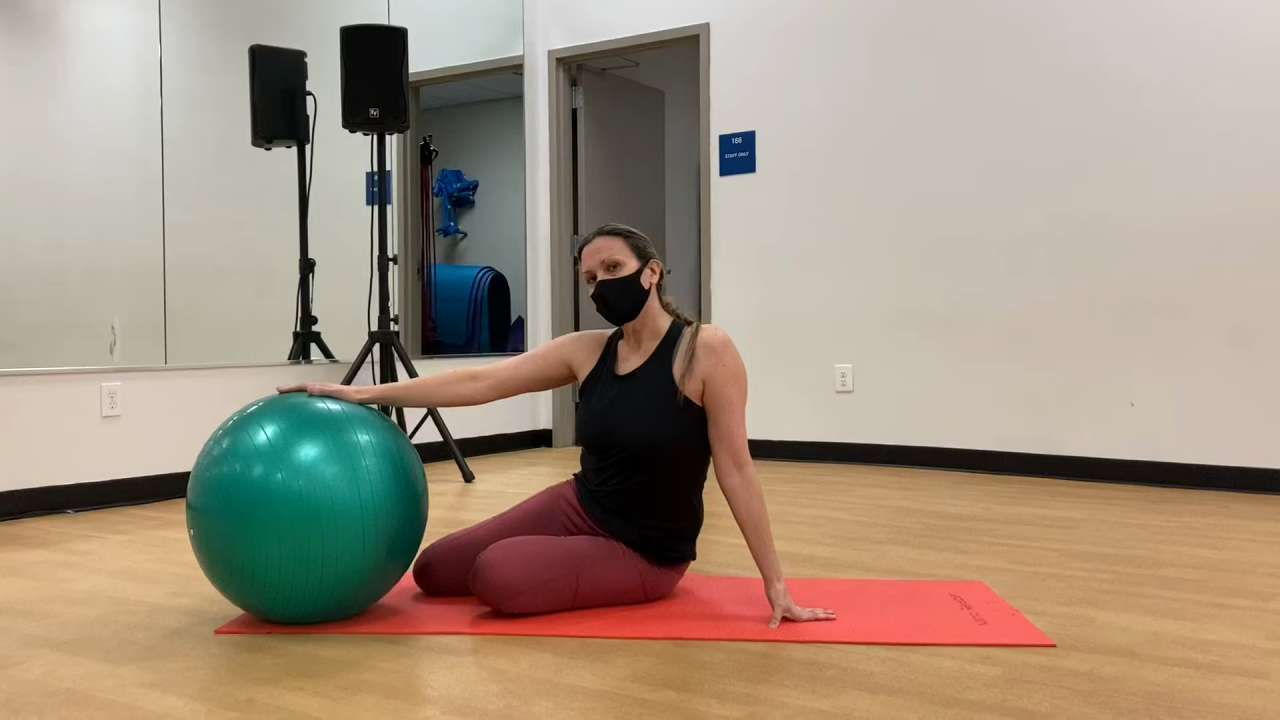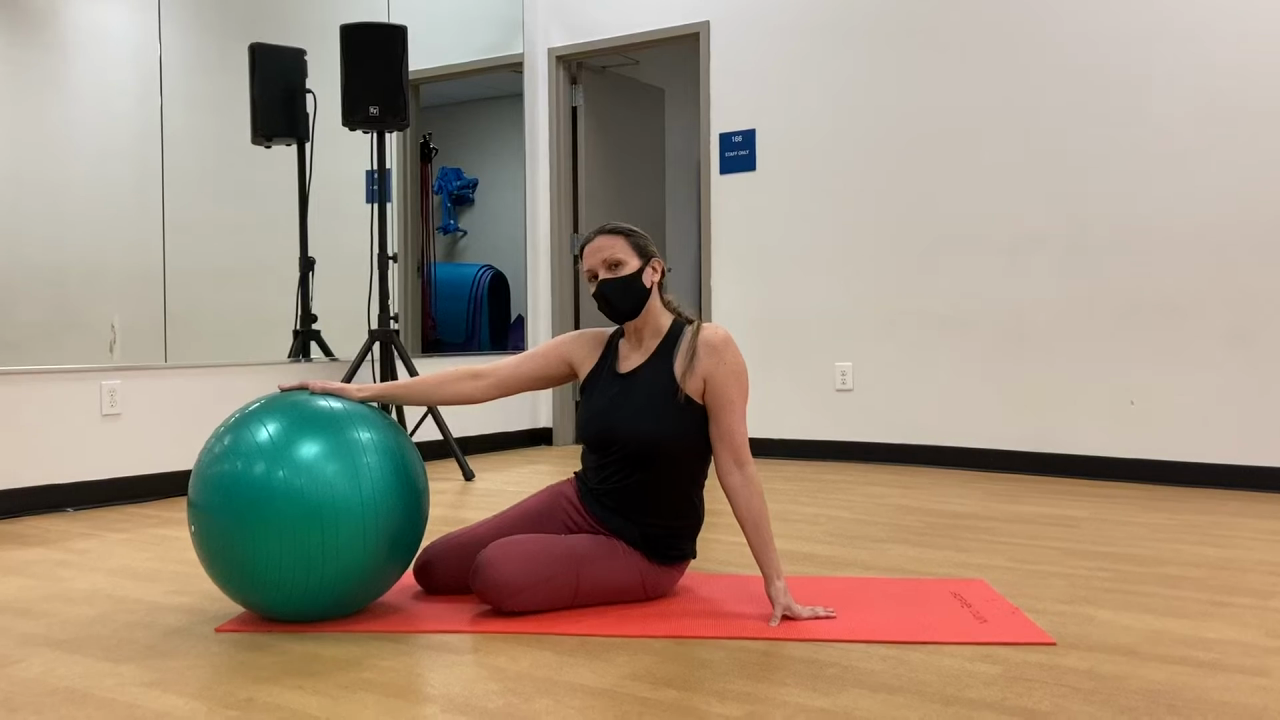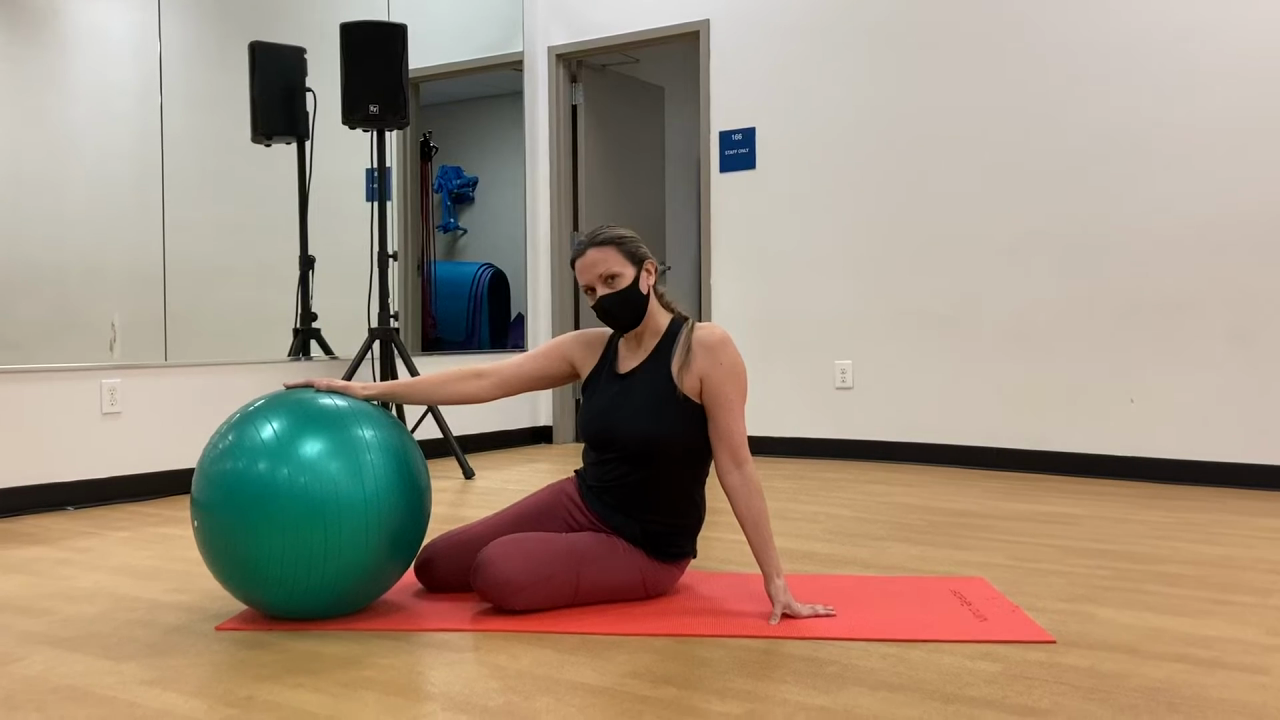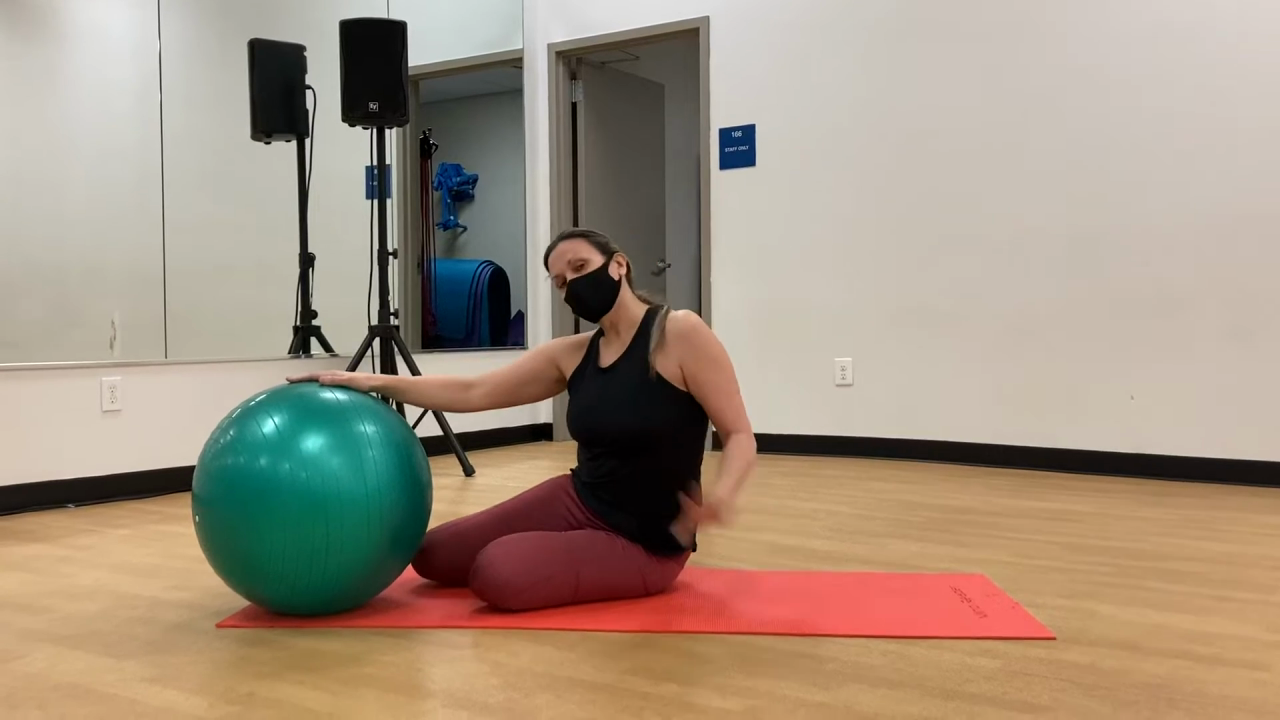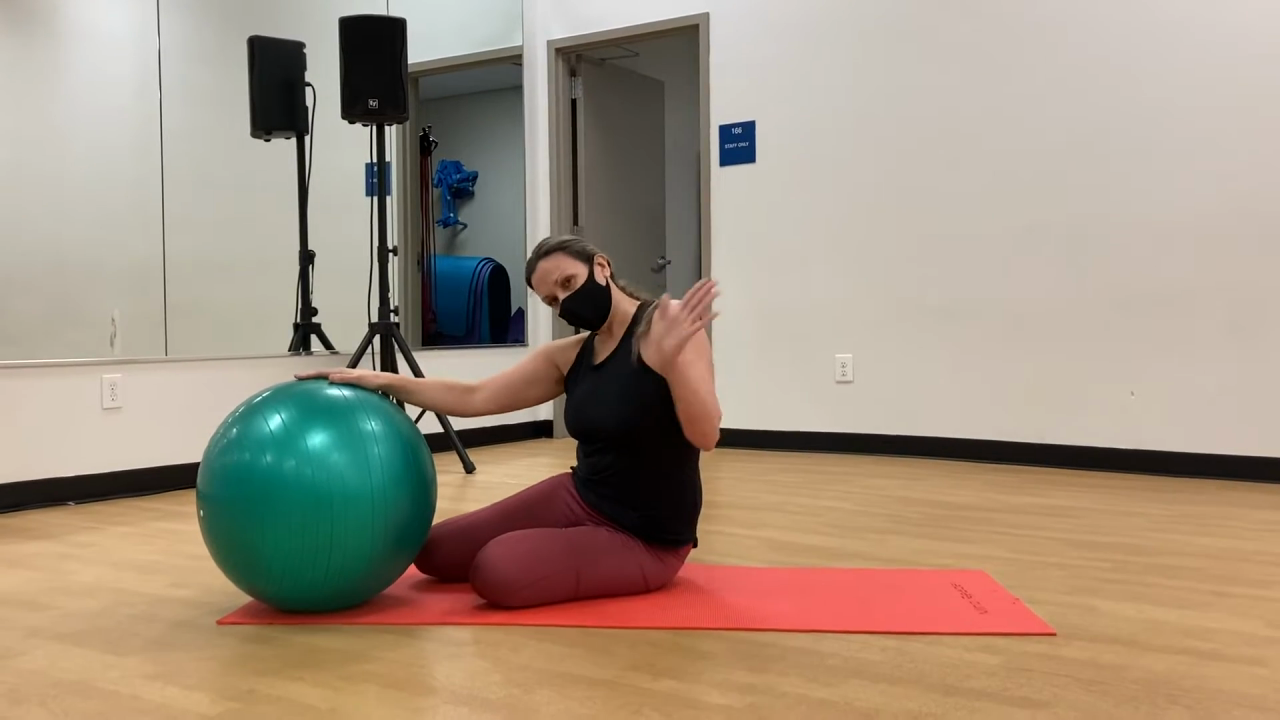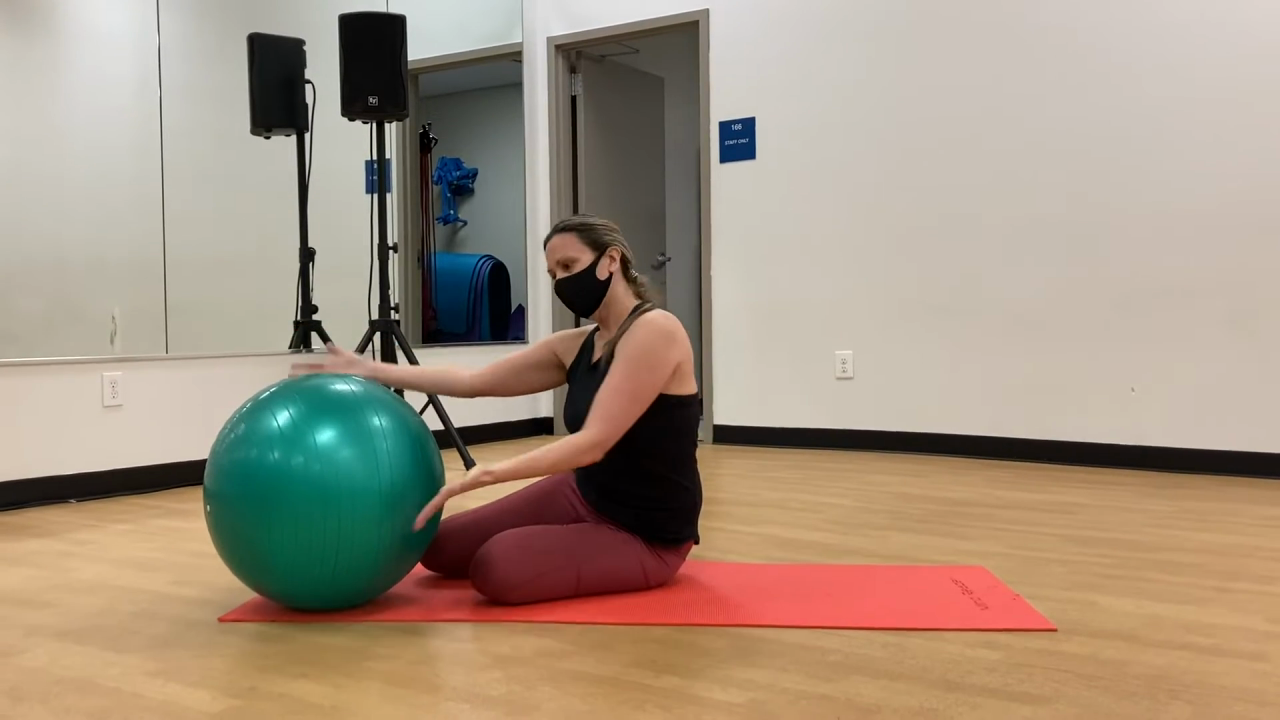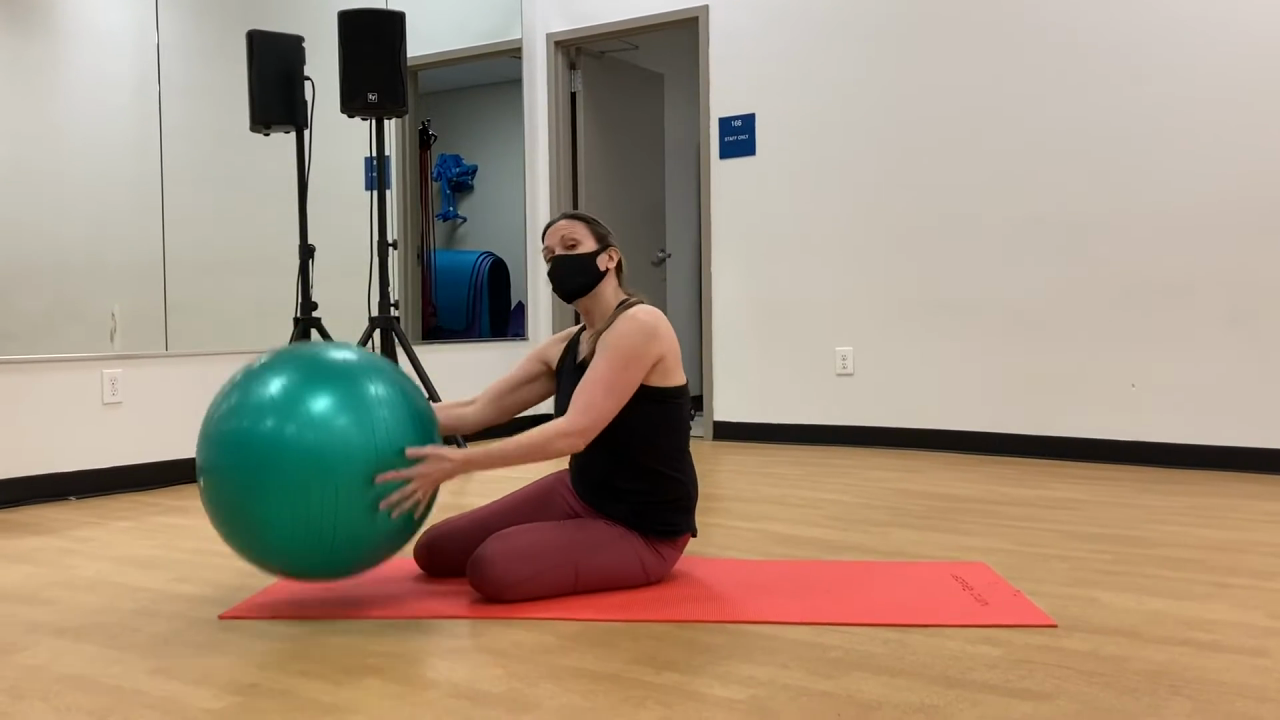
dt=0.4s
person 1, frame 1
left shoulder: (706, 349)
right shoulder: (586, 351)
left elbow: (735, 469)
right elbow: (480, 382)
left wrist: (776, 585)
right wrist: (364, 393)
left hip: (647, 551)
right hip: (579, 507)
left knee: (497, 578)
right knee: (435, 572)
left ankle: (635, 586)
right ankle: (566, 556)
person 1, frame 2
left shoulder: (707, 348)
right shoulder: (587, 349)
left elbow: (736, 468)
right elbow: (480, 382)
left wrist: (776, 583)
right wrist: (364, 391)
left hip: (647, 550)
right hip: (579, 506)
left knee: (497, 576)
right knee: (435, 569)
right ankle: (575, 564)
person 1, frame 3
left shoulder: (706, 347)
right shoulder: (587, 349)
left elbow: (735, 467)
right elbow: (483, 380)
left wrist: (776, 582)
right wrist: (370, 389)
left hip: (647, 548)
right hip: (580, 504)
left knee: (498, 575)
right knee: (436, 567)
left ankle: (638, 582)
right ankle: (572, 554)
person 1, frame 4
left shoulder: (680, 333)
right shoulder: (571, 355)
left elbow: (739, 436)
right elbow: (471, 394)
left wrist: (720, 498)
right wrist: (368, 381)
left hip: (645, 542)
right hip: (576, 501)
left knee: (497, 574)
right knee: (434, 556)
left ankle: (633, 572)
person 1, frame 5
left shoulder: (664, 323)
right shoulder: (567, 355)
left elbow: (704, 435)
right elbow: (474, 398)
left wrist: (672, 358)
right wrist: (380, 380)
left hip: (645, 538)
right hip: (579, 500)
left knee: (496, 573)
right knee: (435, 553)
right ankle: (578, 552)
person 1, frame 6
left shoulder: (654, 331)
right shoulder: (575, 346)
left elbow: (592, 444)
right elbow: (472, 381)
left wrist: (488, 474)
right wrist: (367, 369)
left hip: (644, 535)
right hip: (584, 497)
left knee: (496, 569)
right knee: (438, 548)
person 1, frame 7
left shoulder: (639, 325)
right shoulder: (564, 347)
left elbow: (574, 432)
right elbow: (479, 409)
left wrist: (462, 462)
left hip: (642, 532)
left knee: (493, 569)
right knee: (434, 552)
left ankle: (635, 564)
